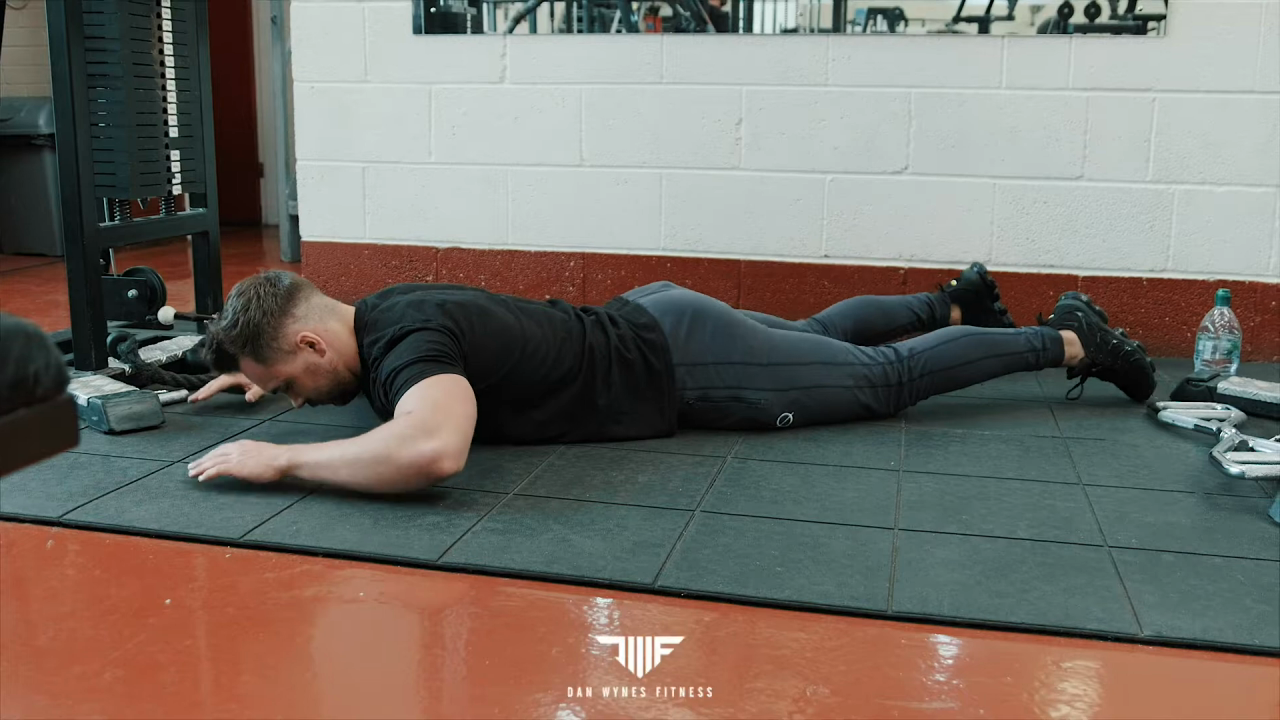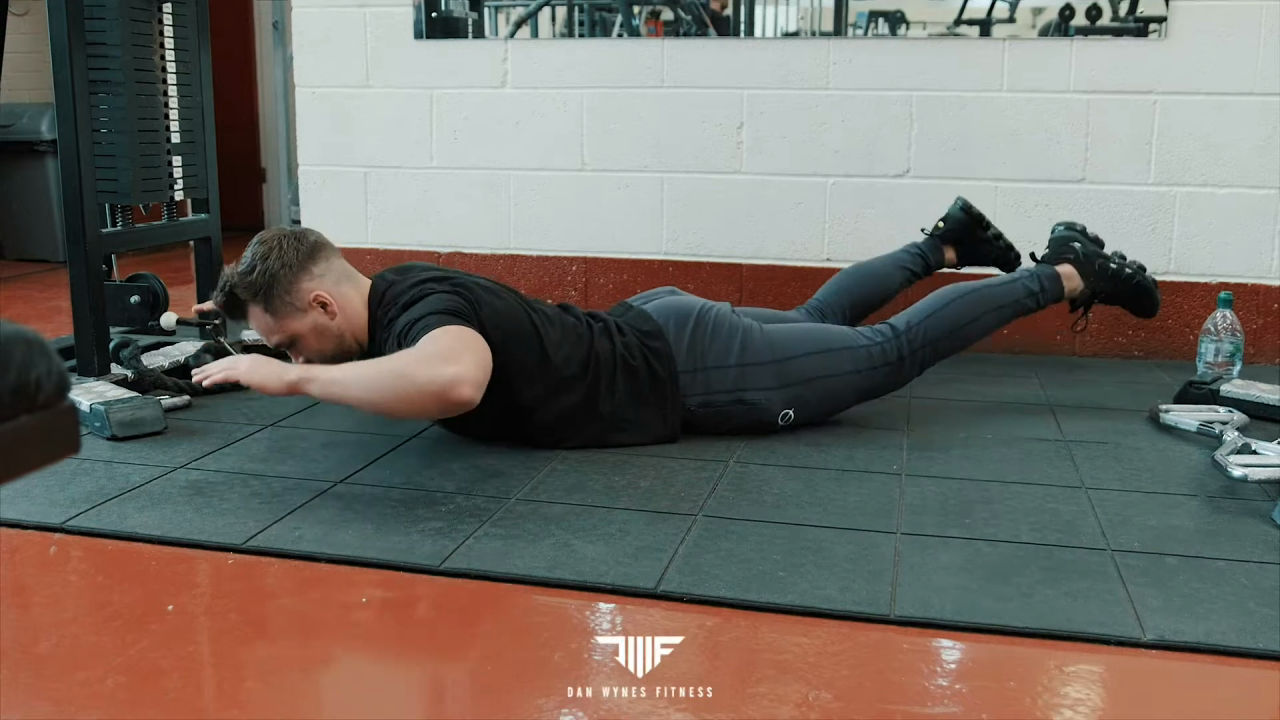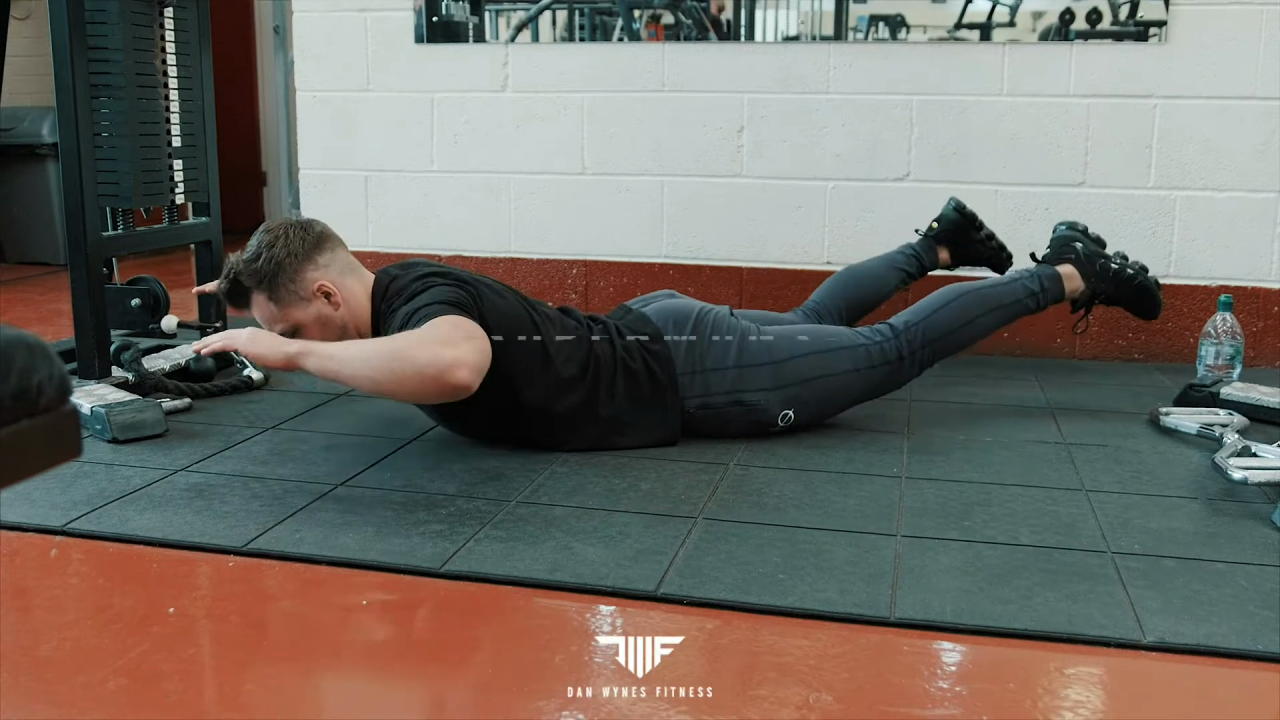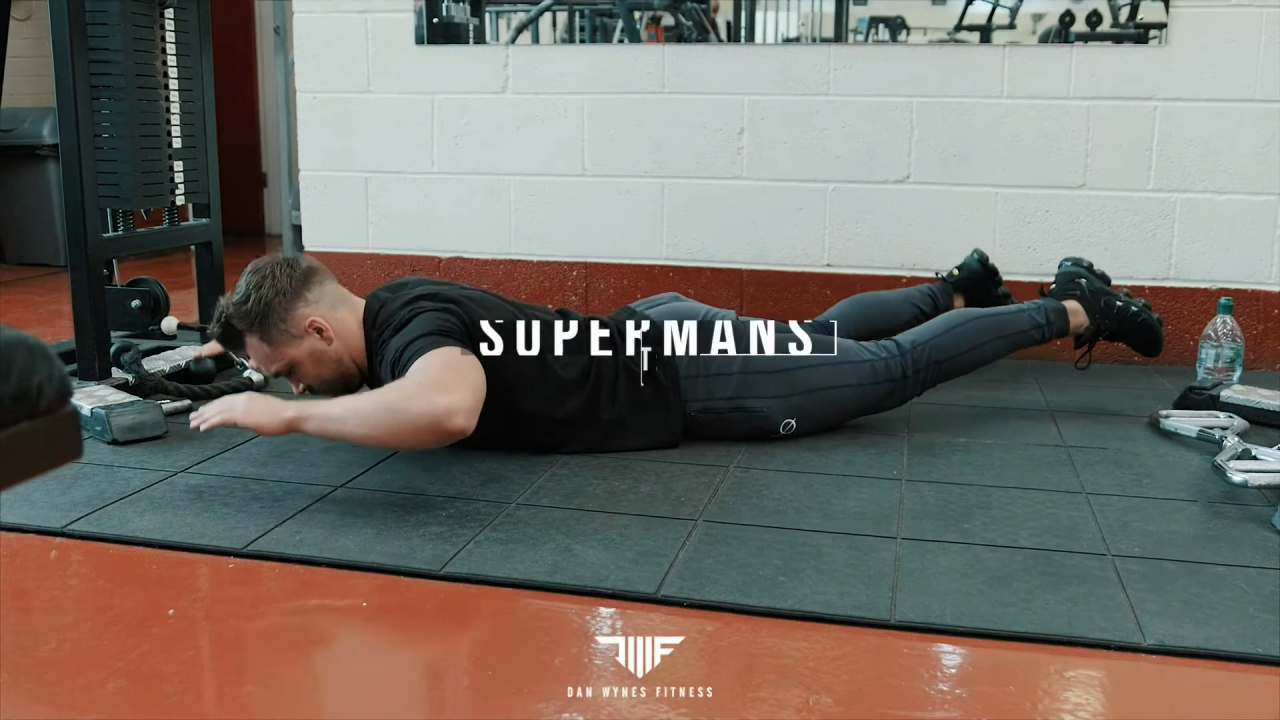
dt=0.3s
person 1, frame 1
left shoulder: (405, 342)
right shoulder: (375, 314)
left elbow: (432, 450)
left wrist: (279, 458)
right wrist: (251, 367)
left hip: (679, 366)
right hip: (648, 323)
left knee: (884, 379)
right knee: (818, 335)
left ankle: (1072, 341)
right ankle: (953, 302)
person 1, frame 2
left shoulder: (417, 305)
right shoulder: (388, 292)
left elbow: (457, 382)
left wrist: (289, 378)
right wrist: (258, 300)
left hip: (686, 374)
right hip: (651, 331)
left knee: (891, 355)
right knee: (816, 322)
left ankle: (1067, 273)
right ankle: (948, 243)
person 1, frame 3
left shoulder: (420, 299)
right shoulder: (392, 288)
left elbow: (453, 368)
left wrist: (289, 352)
right wrist: (262, 296)
left hip: (684, 377)
right hip: (650, 333)
left knee: (888, 354)
right knee: (814, 328)
left ankle: (1067, 274)
right ankle: (941, 241)
person 1, frame 4
left shoulder: (414, 328)
right shoulder: (385, 311)
left elbow: (450, 411)
left wrist: (286, 414)
right wrist: (248, 338)
left hip: (687, 378)
right hip: (656, 334)
left knee: (889, 372)
right knee: (816, 343)
left ankle: (1075, 311)
right ankle: (959, 290)
